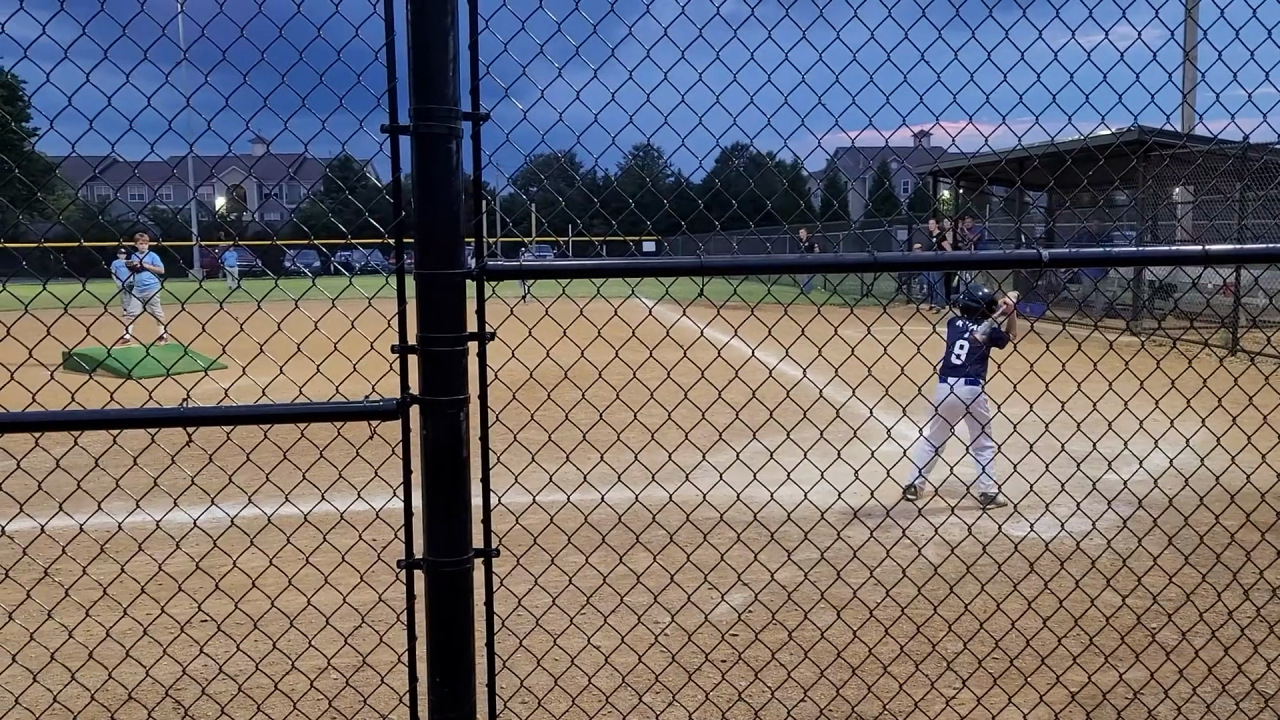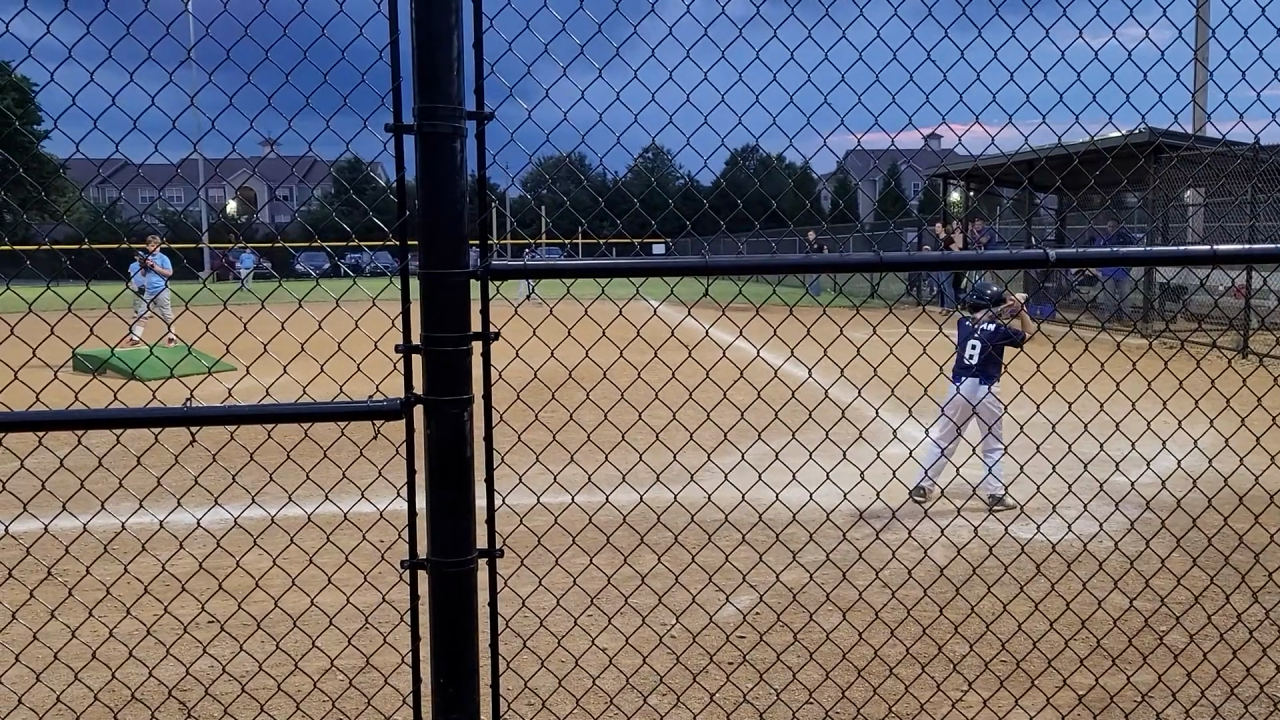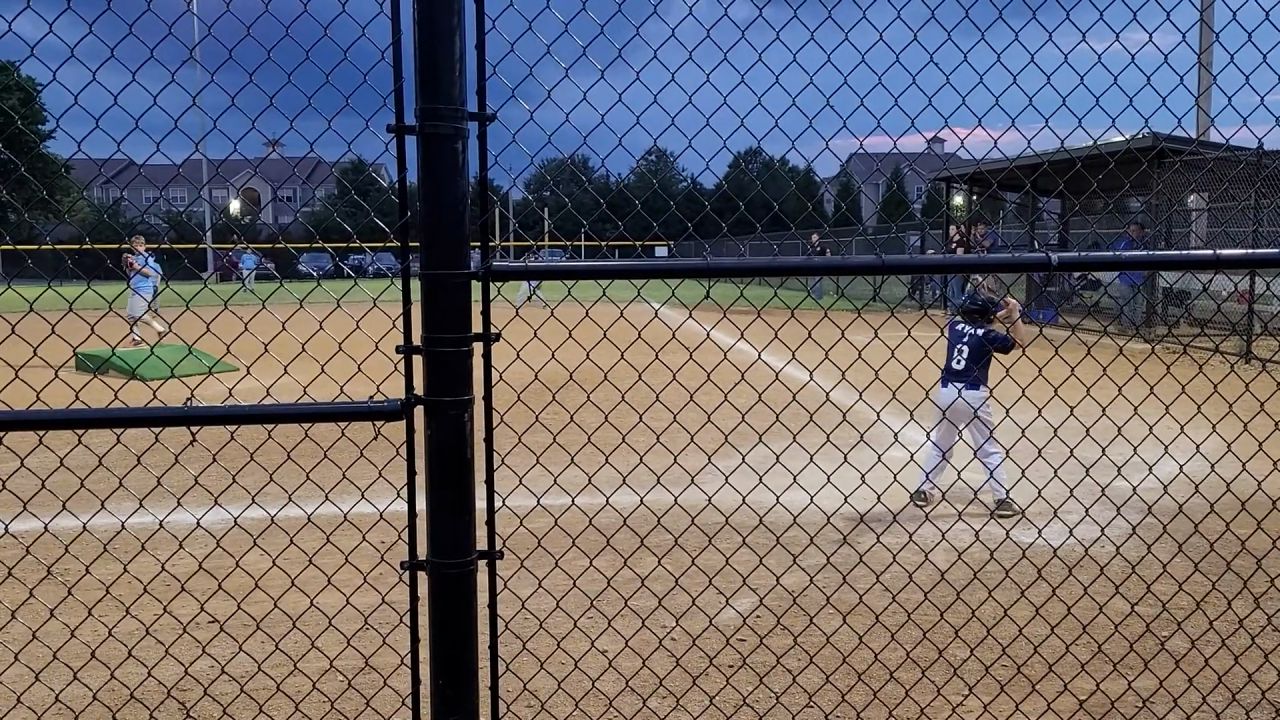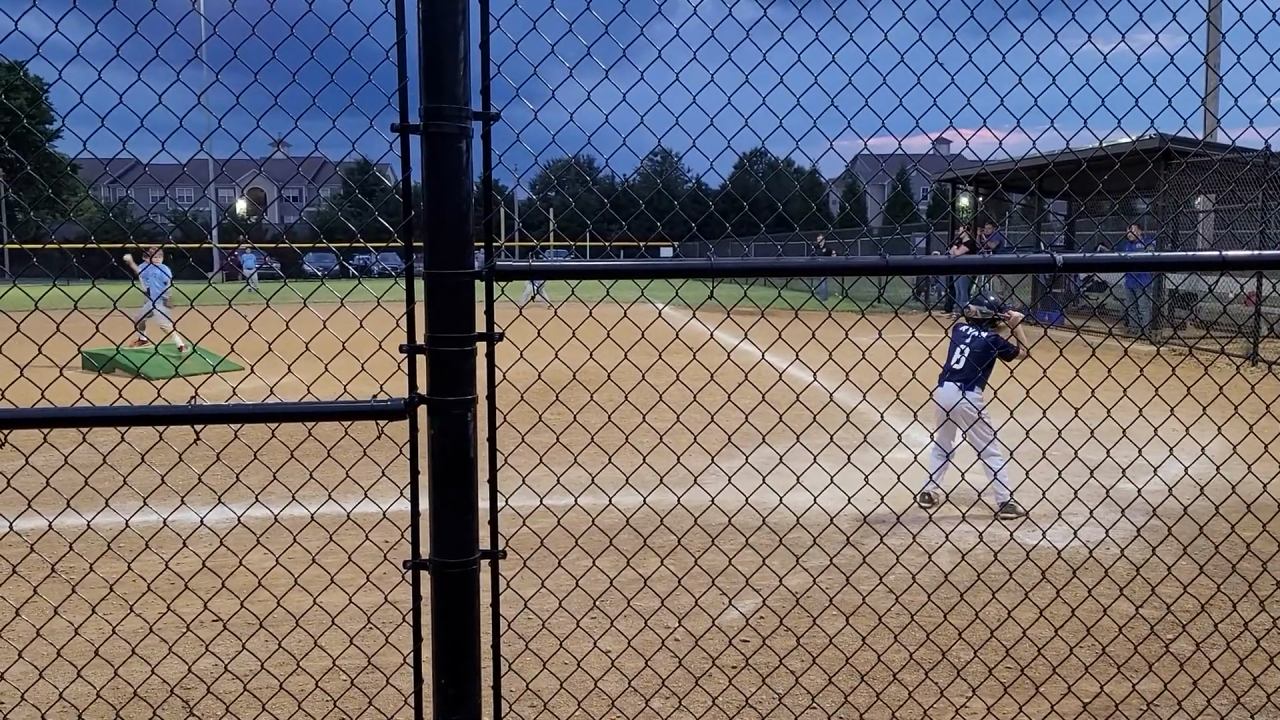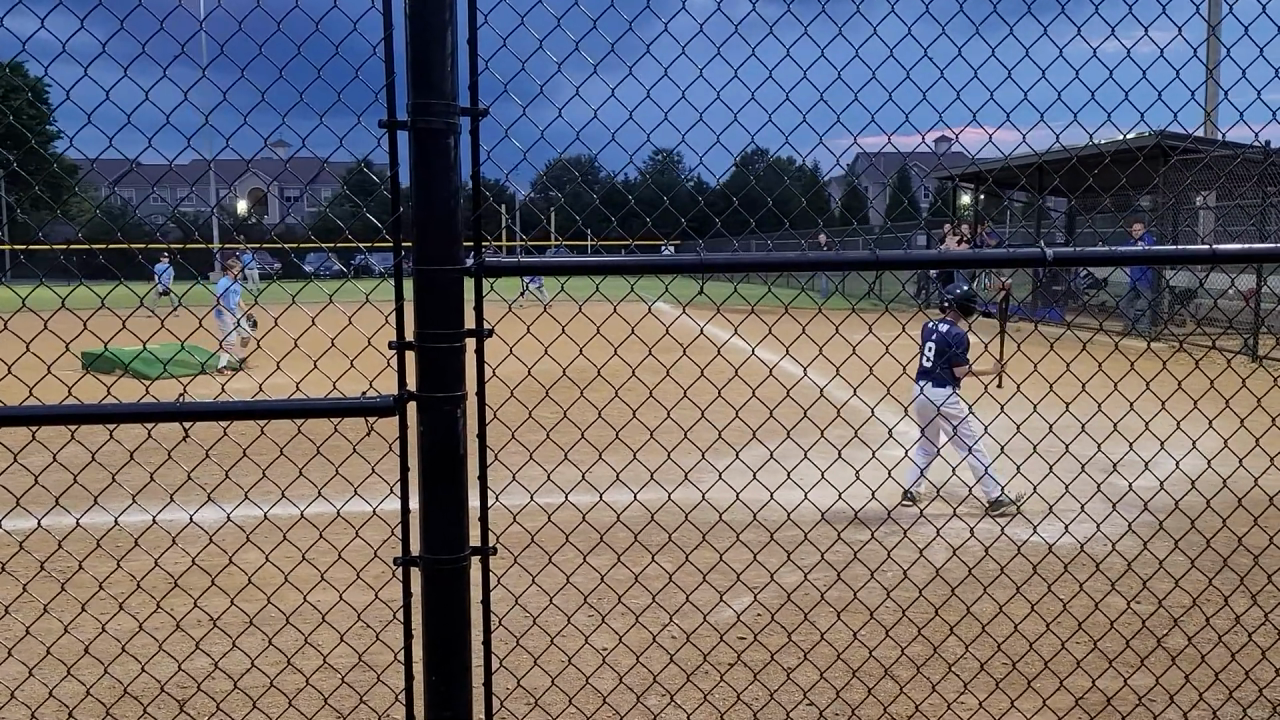
dt=1s
person 1, frame 1
left shoulder: (953, 323)
right shoulder: (988, 332)
right elbow: (1011, 336)
left wrist: (1000, 304)
right wrist: (1011, 310)
left hip: (945, 386)
right hip: (972, 389)
left knee: (932, 438)
right knee: (984, 444)
left ankle: (913, 485)
right ankle: (988, 493)
person 1, frame 2
left shoulder: (964, 323)
right shoulder: (1000, 330)
right elbow: (1029, 334)
left wrist: (1010, 307)
right wrist: (1020, 309)
left hip: (959, 387)
right hip: (985, 390)
left knee: (942, 440)
right knee: (993, 445)
left ankle: (923, 487)
right ankle: (996, 495)
person 1, frame 3
left shoulder: (954, 326)
right shoulder: (988, 335)
right elbow: (1021, 342)
left wrist: (1002, 315)
right wrist: (1015, 314)
left hip: (947, 392)
right hip: (974, 394)
left knee: (940, 445)
right knee: (990, 449)
left ankle: (923, 491)
right ankle: (1002, 500)
person 1, frame 4
left shoulder: (959, 329)
right shoulder: (992, 339)
right elbow: (1024, 352)
left wrist: (1008, 326)
right wrist: (1016, 326)
left hip: (943, 391)
right hip: (968, 396)
left knee: (941, 445)
right knee: (990, 450)
left ankle: (929, 492)
right ankle: (1006, 502)
person 1, frame 5
left shoulder: (929, 326)
right shoulder: (958, 335)
right elbow: (961, 371)
right wrist: (989, 370)
left hip: (922, 390)
right hip: (944, 395)
left knee: (926, 444)
right knee: (972, 446)
left ankle: (910, 492)
right ankle: (996, 498)
